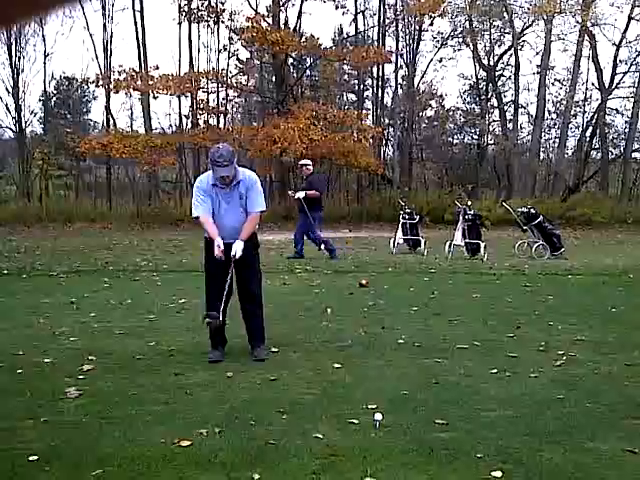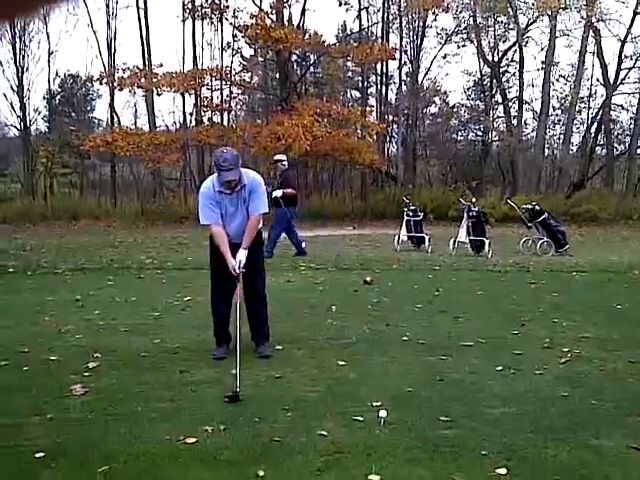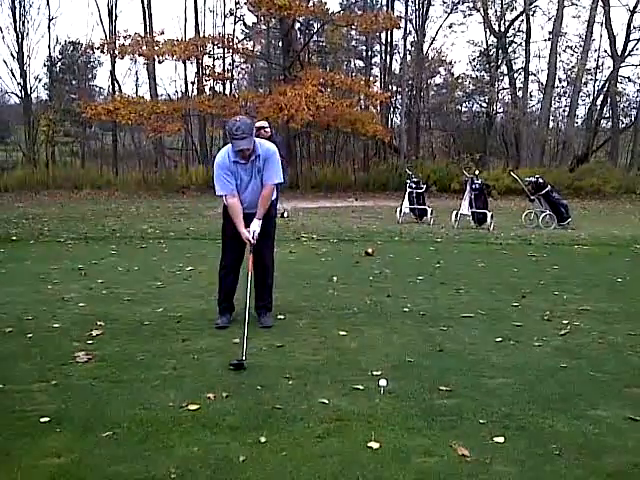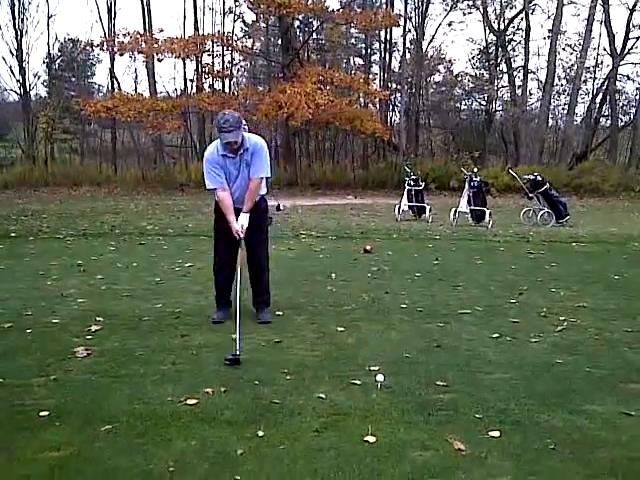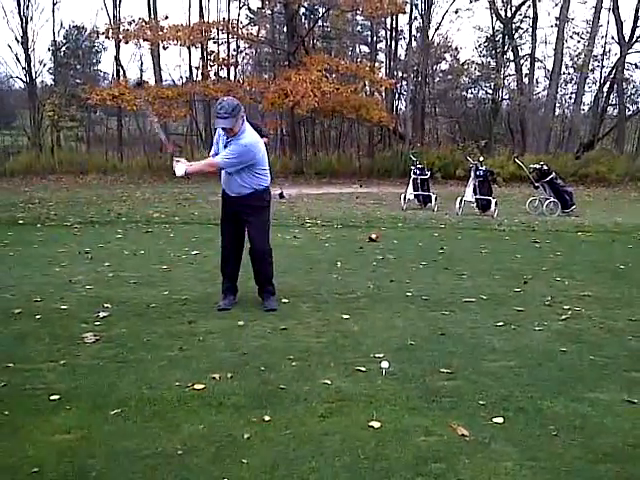
dt=0.5s
person 1, frame 1
left shoulder: (250, 179)
right shoulder: (202, 183)
left elbow: (255, 213)
right elbow: (203, 216)
left wrist: (240, 241)
right wrist: (216, 240)
left hip: (245, 243)
right hip: (216, 244)
left knee: (251, 294)
right knee: (216, 296)
left ankle: (257, 343)
right ankle: (217, 344)
person 1, frame 2
left shoulder: (254, 180)
right shoulder: (208, 189)
left elbow: (255, 218)
right elbow: (215, 227)
left wrist: (243, 250)
right wrist: (229, 258)
left hip: (251, 241)
right hip: (221, 244)
left knee: (256, 292)
right knee: (220, 294)
left ankle: (261, 339)
right ankle: (222, 341)
person 1, frame 3
left shoulder: (269, 151)
right shoulder: (222, 159)
left elbow: (269, 188)
right elbow: (231, 197)
left wrist: (257, 220)
right wrist: (241, 229)
left hip: (264, 212)
right hip: (234, 214)
left knee: (264, 263)
right knee: (229, 263)
left ankle: (264, 309)
right ankle: (225, 310)
person 1, frame 4
left shoulder: (258, 145)
right shoulder: (211, 153)
left elbow: (255, 183)
right elbow: (222, 191)
left wrist: (245, 214)
right wrist: (232, 221)
left hip: (255, 208)
right hip: (226, 210)
left knee: (259, 259)
right knee: (222, 260)
left ankle: (262, 305)
right ankle: (222, 305)
person 1, frame 5
left shoulder: (248, 143)
right shoulder: (222, 132)
left elbow: (214, 165)
right elbow: (214, 158)
left wrist: (188, 169)
right wrist: (189, 165)
left hip: (255, 200)
right hip: (230, 197)
left knee: (260, 248)
right knee: (229, 248)
left ankle: (267, 293)
right ankle: (229, 292)
